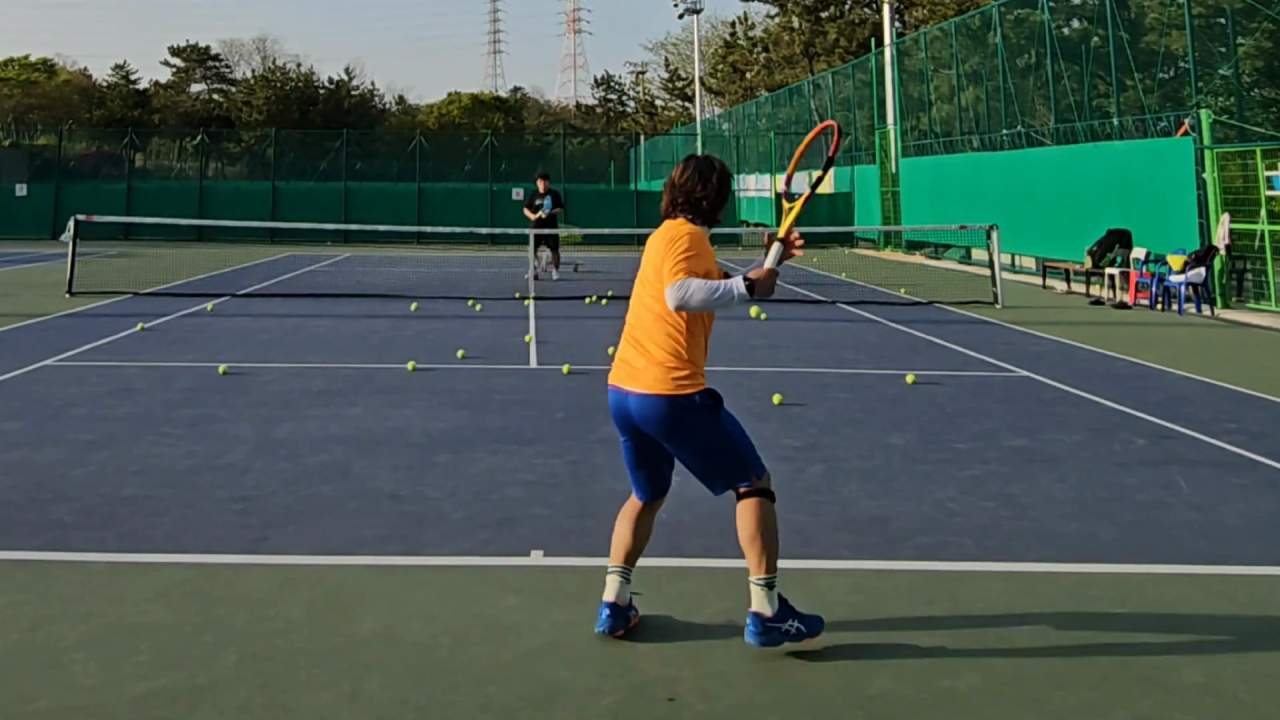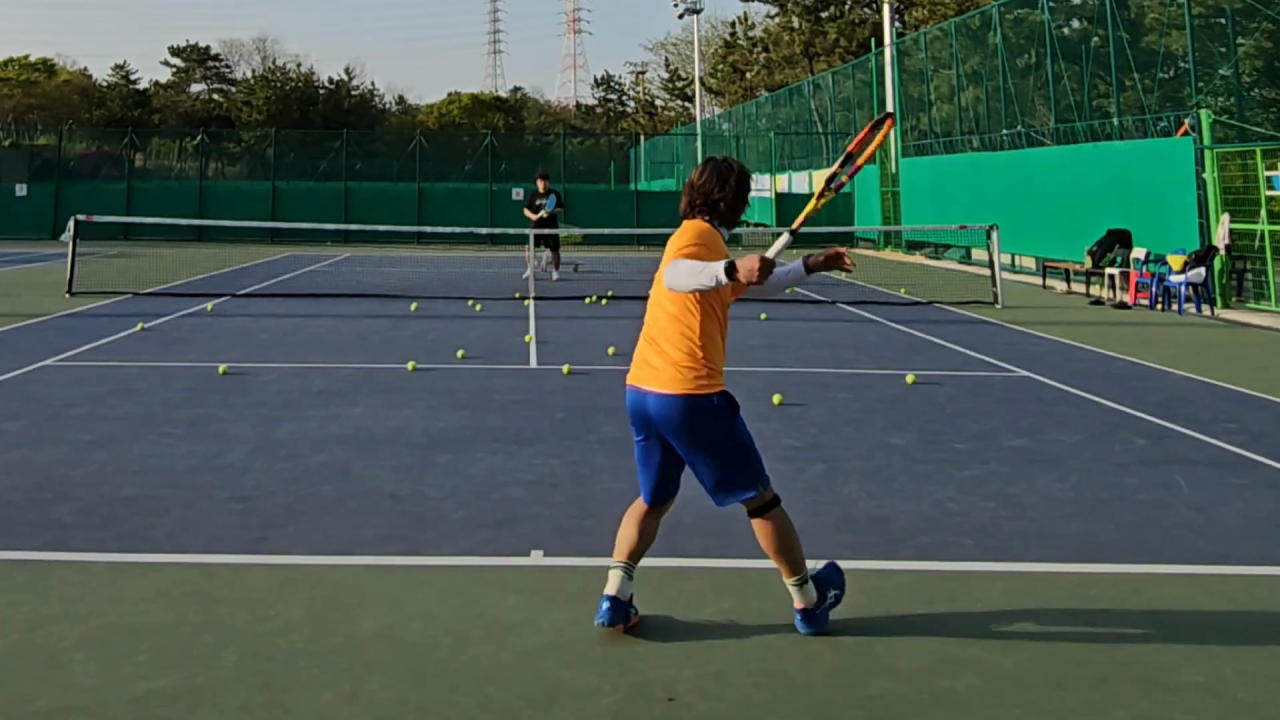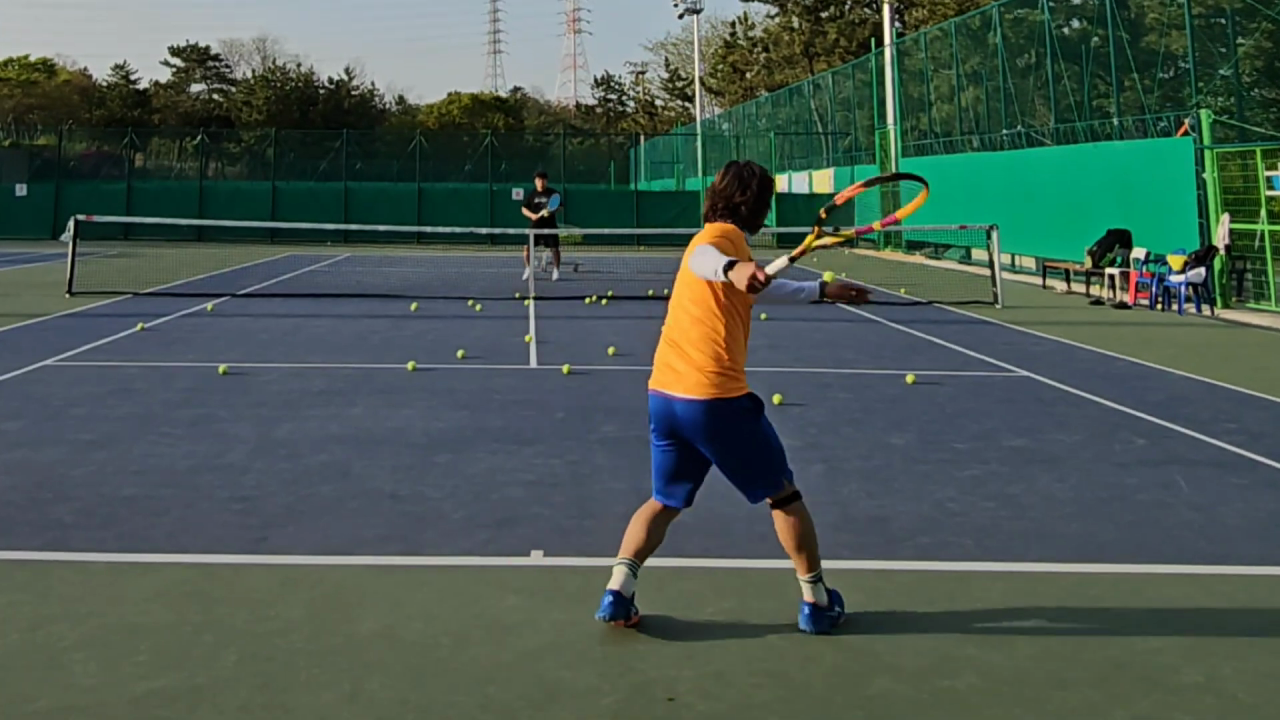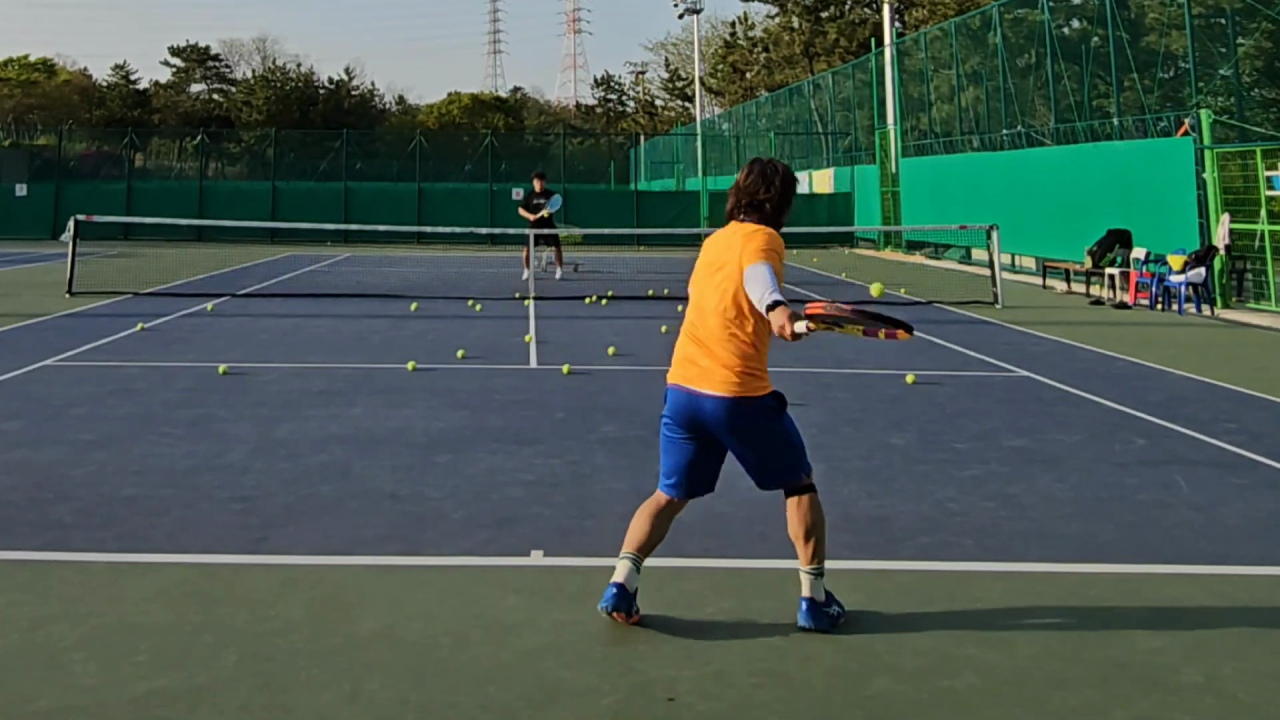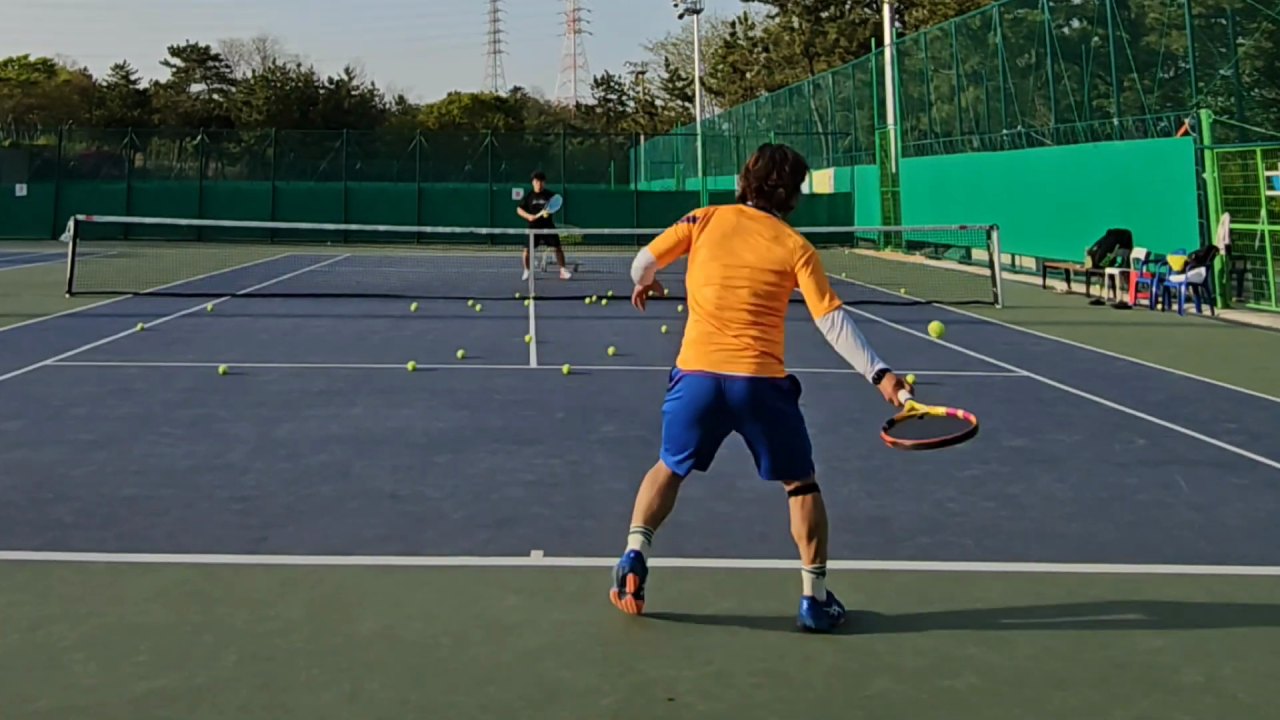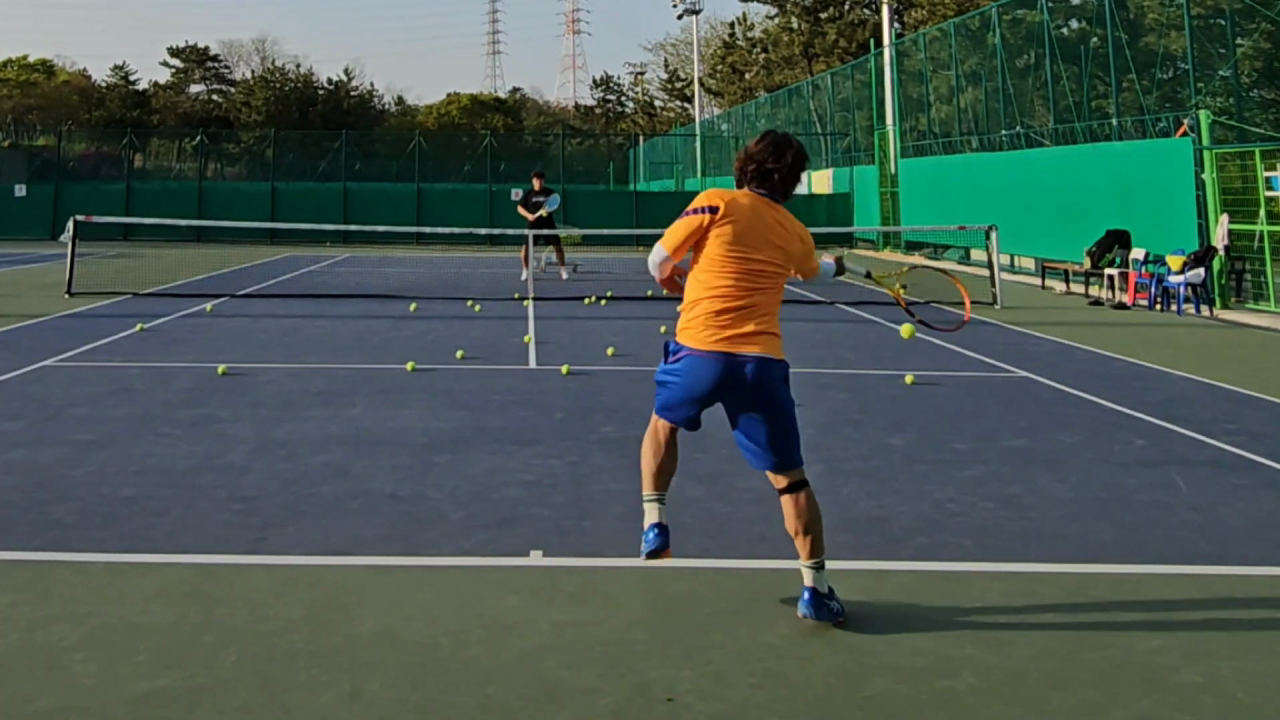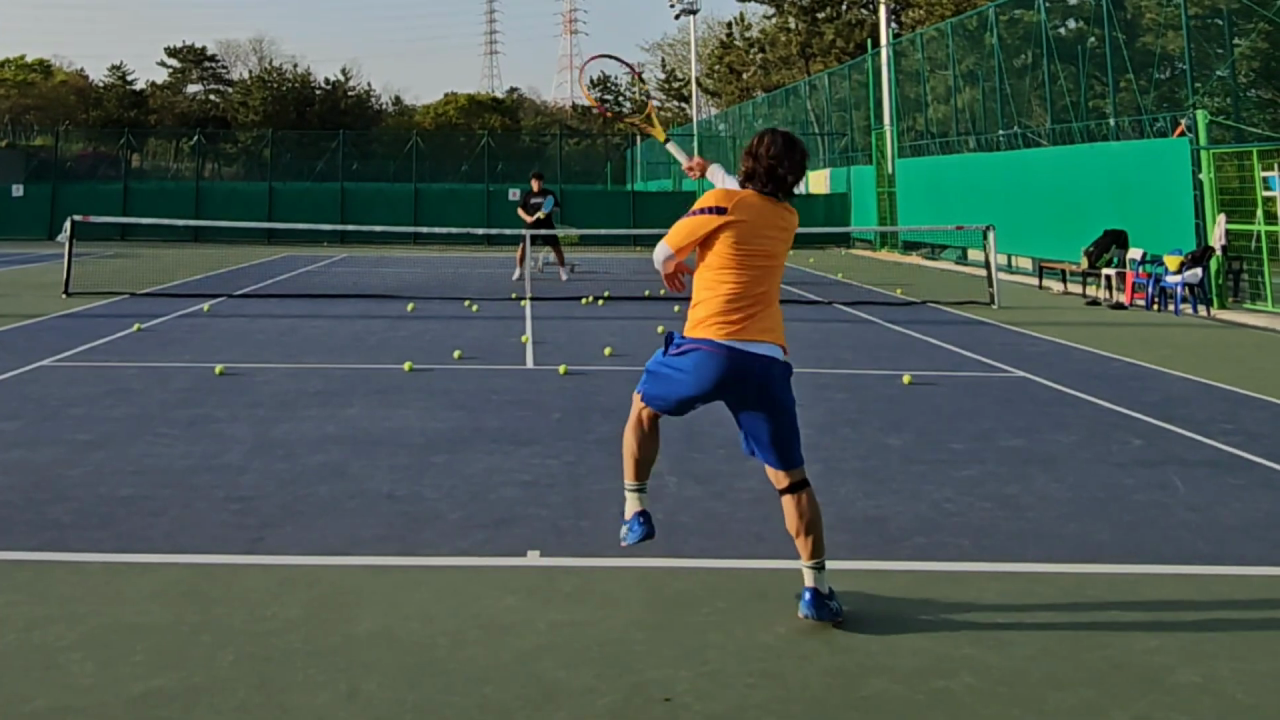
dt=0.1s
person 1, frame 1
left shoulder: (672, 237)
right shoulder: (686, 236)
left elbow: (716, 289)
right elbow: (679, 298)
right wrist: (744, 286)
left hip: (624, 391)
right hip: (671, 395)
left knee: (645, 498)
right knee: (754, 487)
left ankle: (614, 603)
right ankle: (766, 613)
person 1, frame 2
left shoulder: (698, 238)
right shoulder: (699, 235)
left elbow: (743, 288)
right elbow: (673, 276)
left wrist: (810, 266)
right wrist: (731, 268)
left hip: (642, 390)
right hip: (689, 395)
left knee: (652, 498)
right knee: (759, 500)
left ankle: (615, 596)
right ankle: (807, 600)
person 1, frame 3
left shoulder: (719, 239)
right shoulder: (724, 235)
left elbow: (751, 293)
right elbow: (697, 259)
left wrist: (825, 291)
right wrist: (732, 268)
left hip: (664, 395)
right hip: (711, 399)
left knee: (665, 500)
right knee: (782, 497)
left ankle: (618, 591)
right ankle: (816, 601)
person 1, frame 4
left shoulder: (717, 241)
right shoulder: (763, 238)
right elbow: (757, 278)
right wrist: (776, 309)
left hip: (683, 389)
right hip: (739, 396)
left knee: (670, 496)
right knee: (799, 486)
left ankle: (621, 585)
right ankle: (814, 598)
person 1, frame 5
left shoulder: (706, 218)
right shoulder: (797, 247)
left elbow: (645, 260)
right elbow: (832, 320)
left wrist: (642, 282)
right wrist: (878, 371)
left hip: (699, 376)
right hip: (764, 382)
left knee: (669, 470)
right knee: (801, 484)
left ankle: (634, 555)
right ankle: (816, 597)
person 1, frame 6
left shoulder: (715, 202)
right shoulder: (793, 232)
left elbow: (661, 259)
right elbow: (812, 271)
left wrist: (668, 274)
right wrist: (832, 266)
left hip: (697, 352)
right hip: (759, 363)
left knee: (662, 422)
right knee: (790, 480)
left ankle: (654, 524)
right ankle: (816, 589)
person 1, frame 7
left shoulder: (721, 202)
right shoulder: (788, 218)
left elbow: (665, 256)
left wrist: (670, 271)
right wrist: (711, 172)
left hip: (709, 347)
right hip: (765, 360)
left knee: (645, 406)
right knee: (790, 477)
left ankle: (636, 511)
right ankle: (816, 590)
